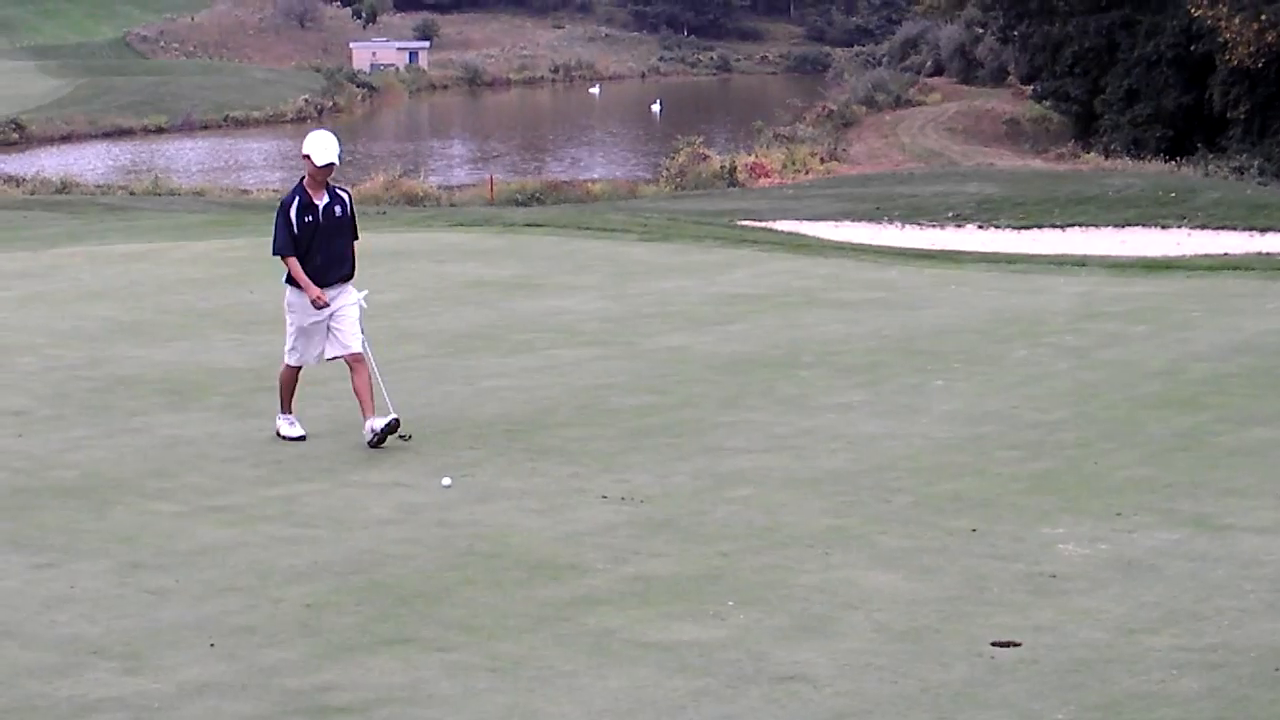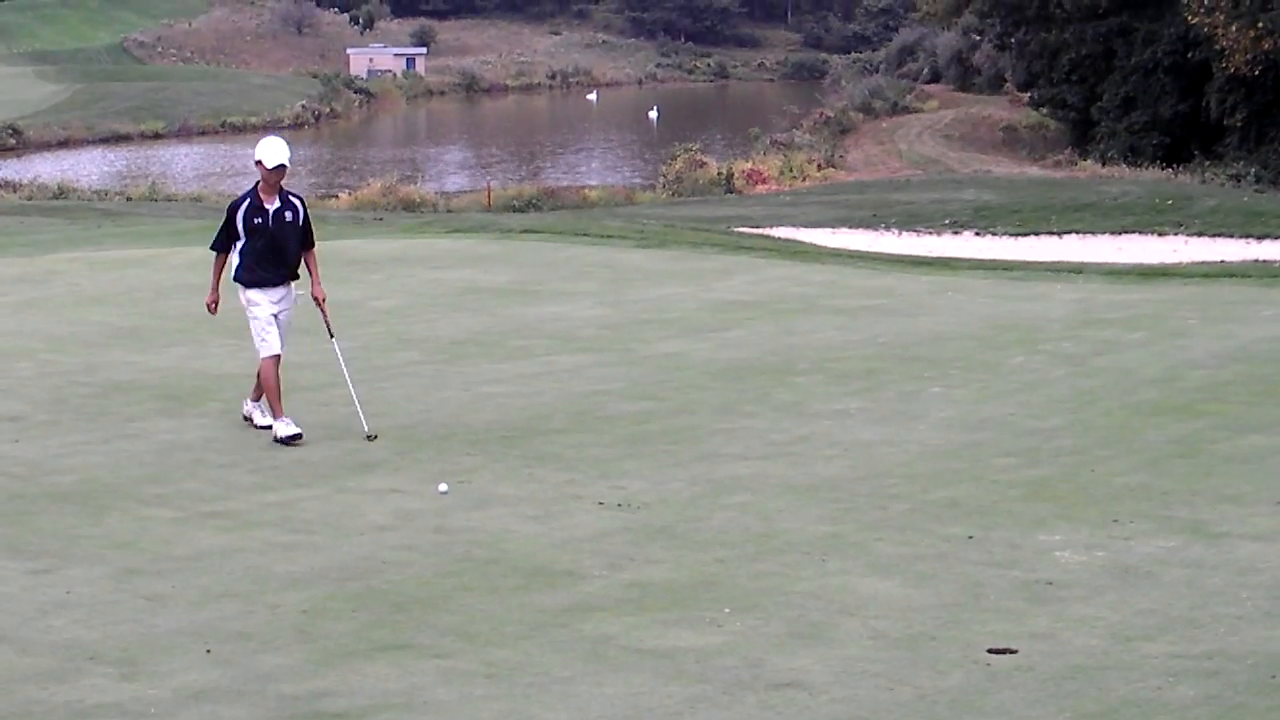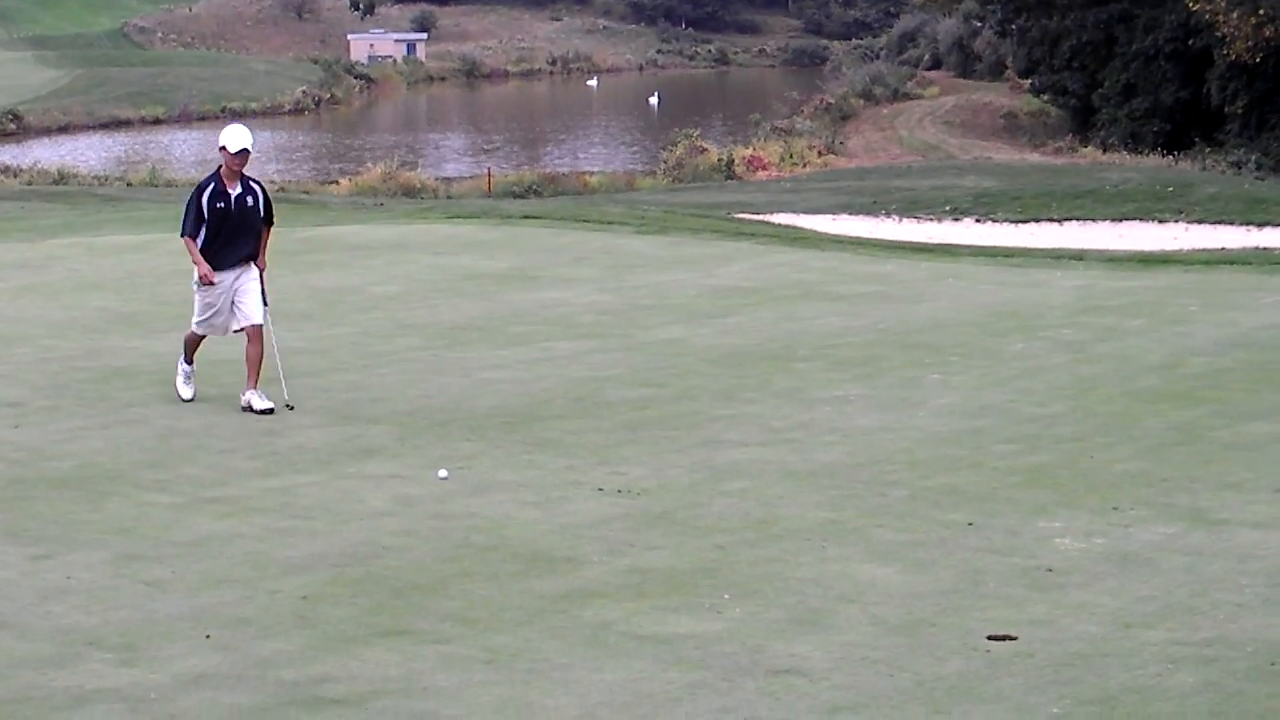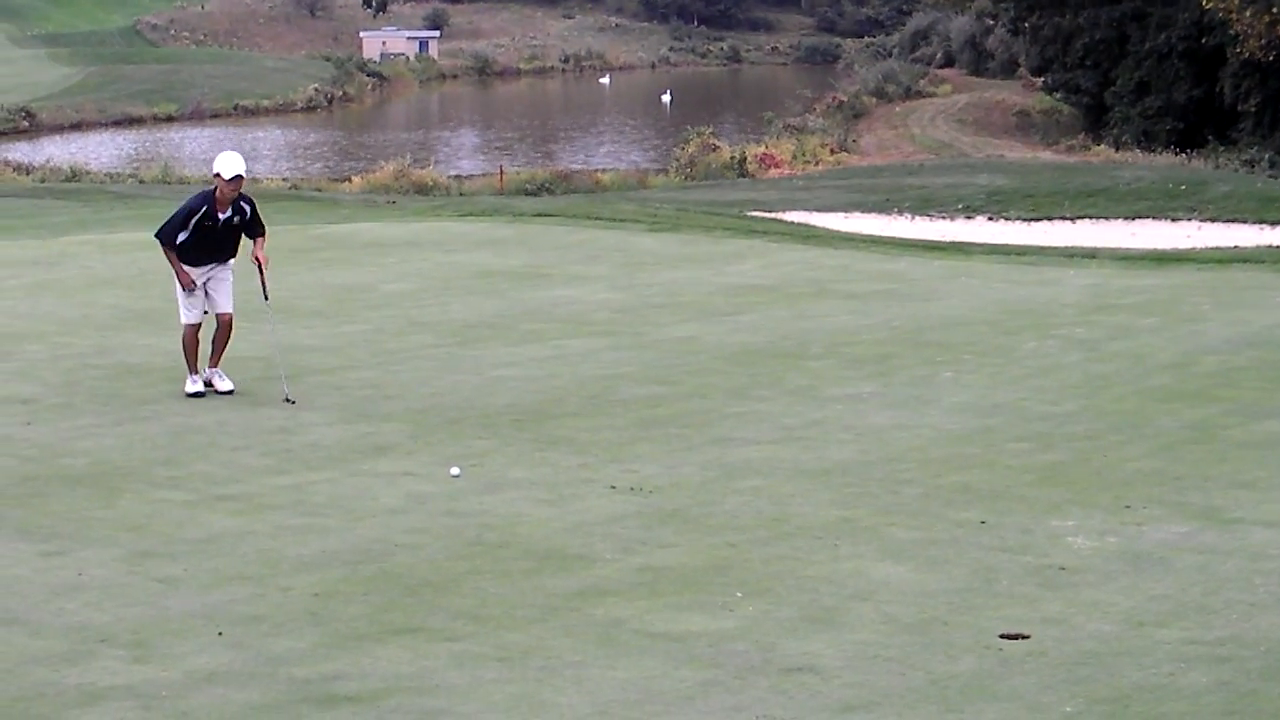
dt=0.5s
person 1, frame 1
left shoulder: (343, 199)
right shoulder: (291, 204)
right elbow: (287, 254)
left wrist: (347, 282)
right wrist: (309, 288)
left hip: (342, 292)
right hip: (305, 295)
left knee: (356, 357)
right knee: (296, 361)
left ankle: (371, 422)
right ankle: (285, 417)
person 1, frame 2
left shoulder: (296, 204)
right shoulder: (241, 207)
left elbow: (307, 247)
right elbow: (222, 249)
left wrist: (316, 283)
right wrist: (214, 289)
left hip: (285, 289)
right hip: (255, 291)
left knee: (275, 354)
right knee: (270, 354)
left ankle: (253, 405)
right ankle: (280, 420)
person 1, frame 3
left shoulder: (256, 189)
right shoulder: (205, 190)
left elbow: (266, 222)
right elbow: (189, 234)
left wrist: (261, 254)
right wrist: (200, 263)
left hip: (246, 271)
right hip: (212, 274)
left knee: (255, 328)
right knee: (200, 329)
left ankle: (251, 393)
right ankle: (186, 367)
person 1, frame 4
left shoulder: (245, 206)
right shoulder: (196, 206)
left elbow: (258, 232)
right elbow: (165, 239)
left wrist: (258, 250)
right wrist: (180, 272)
left hip: (221, 265)
right hip: (190, 267)
left knee: (226, 319)
right knee: (192, 322)
left ankle: (213, 371)
right ankle: (193, 376)
